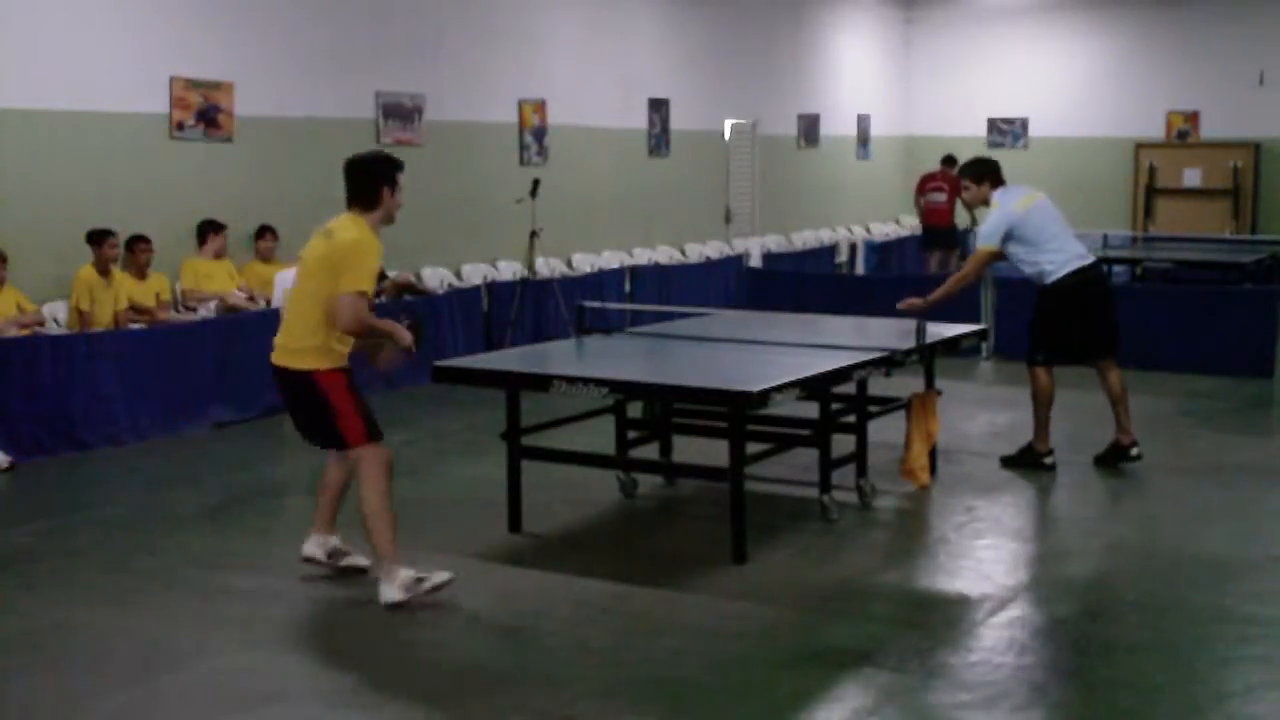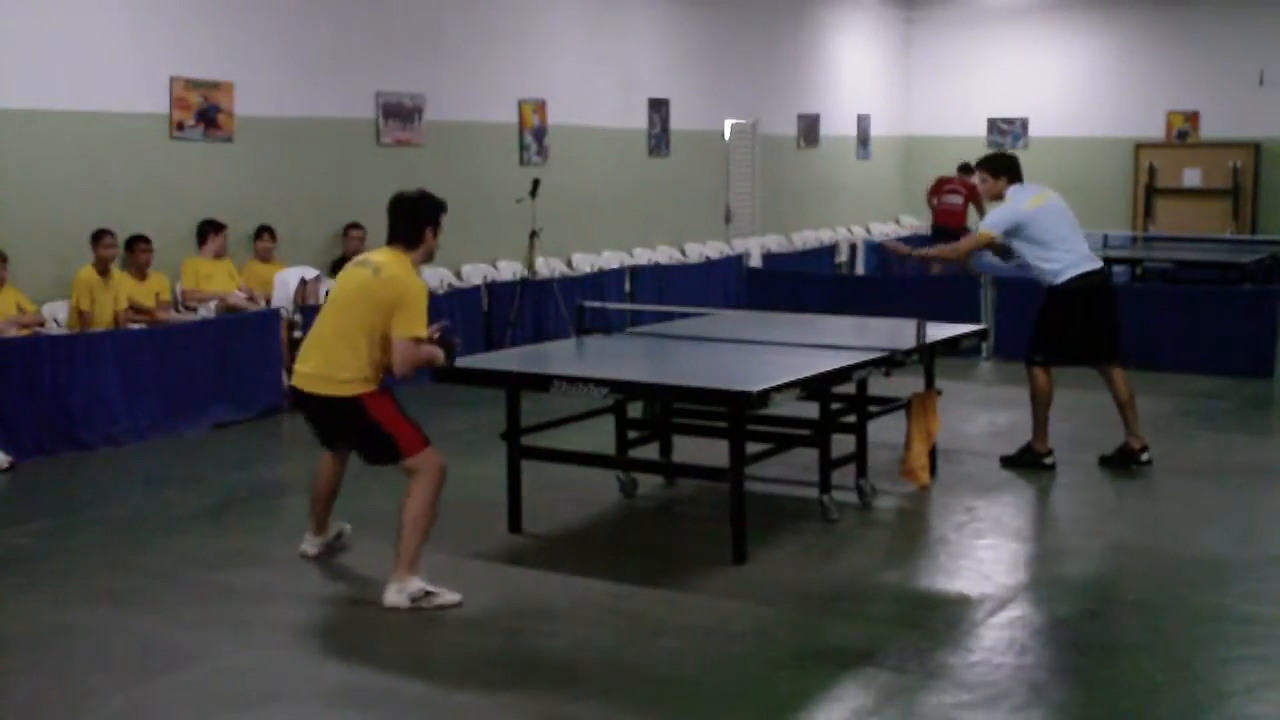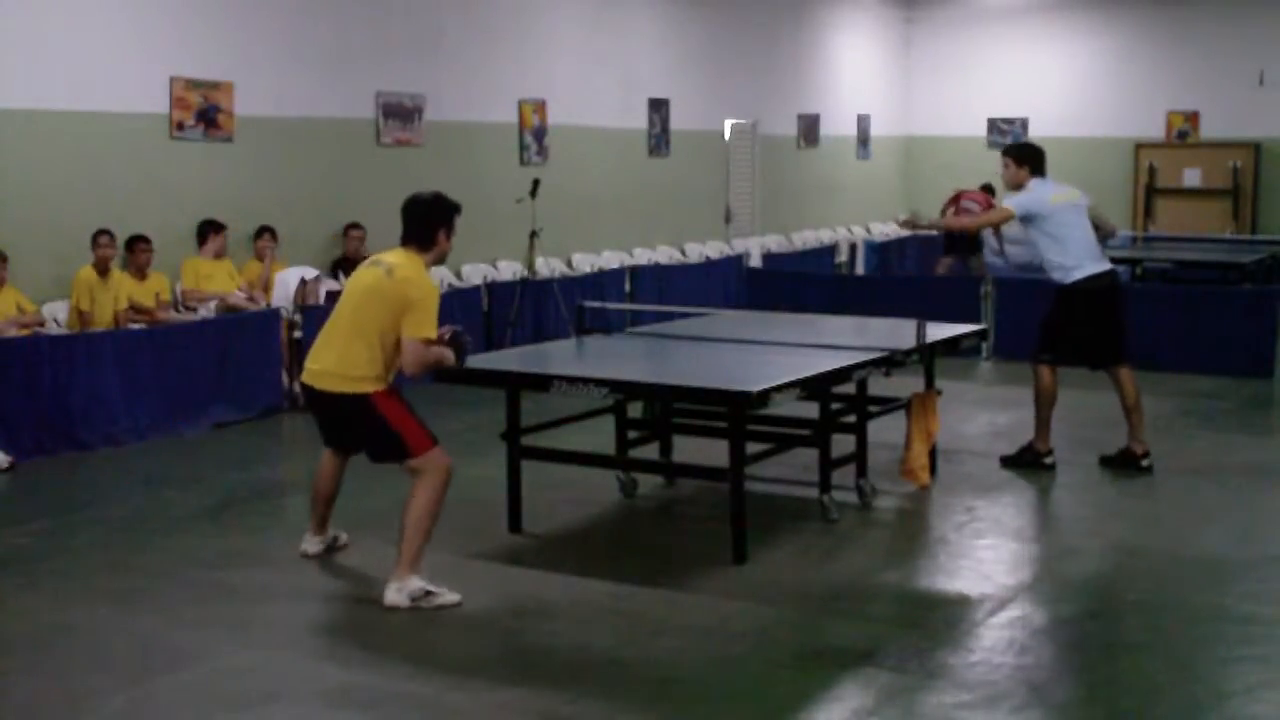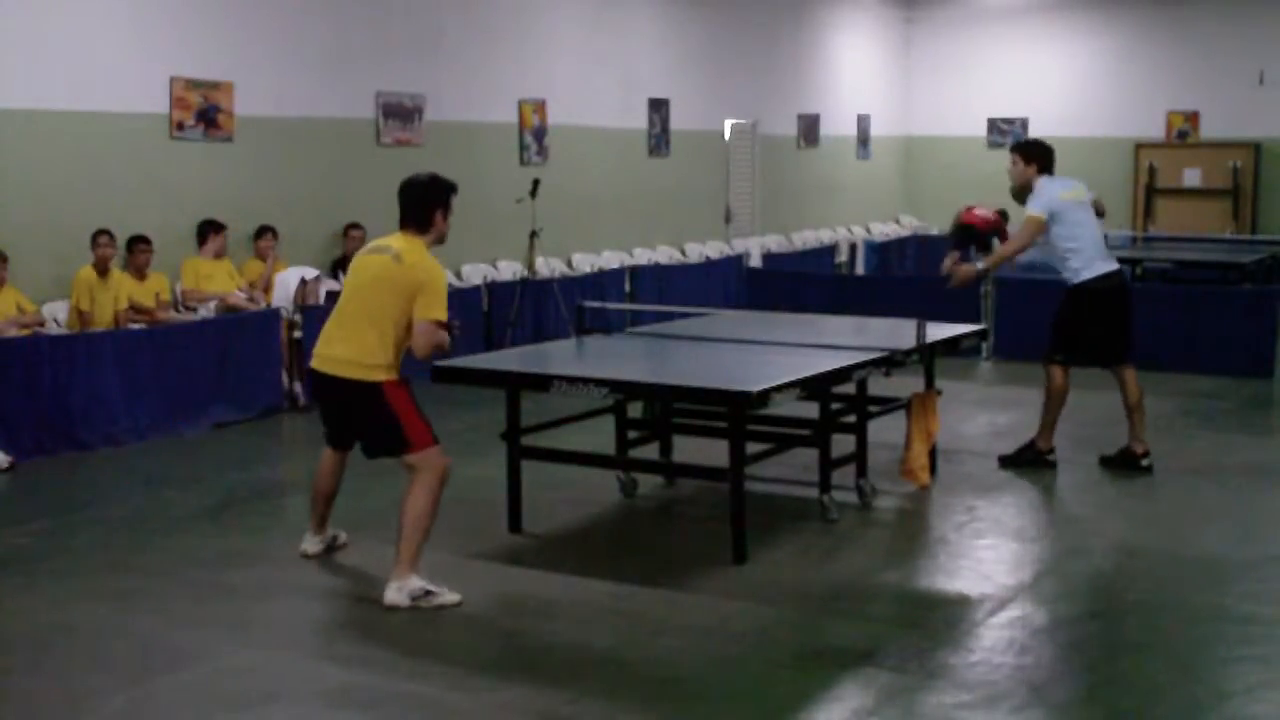
dt=0.2s
person 1, frame 1
left shoulder: (333, 230)
right shoulder: (363, 243)
right elbow: (346, 316)
left wrist: (376, 333)
right wrist: (393, 332)
left hip: (292, 358)
right hip: (313, 364)
left knee: (349, 446)
right knee: (375, 460)
left ankle: (322, 540)
right ankle: (394, 576)
person 1, frame 2
left shoulder: (364, 263)
right shoulder: (409, 284)
right elbow: (402, 364)
left wrist: (415, 338)
right wrist: (430, 353)
left hip: (306, 382)
right hip: (345, 390)
left knee: (337, 446)
right knee: (429, 467)
left ankle: (317, 535)
right ankle: (403, 583)
person 1, frame 3
left shoulder: (376, 263)
right shoulder: (420, 285)
right elbow: (412, 364)
left wrist: (426, 340)
right wrist: (442, 354)
left hip: (316, 378)
right hip: (356, 388)
left knee: (338, 449)
right knee: (435, 467)
left ankle: (317, 535)
right ankle: (403, 582)
person 1, frame 4
left shoulder: (370, 250)
right shoulder: (428, 270)
right elbow: (422, 346)
left wrist: (426, 328)
right wrist: (443, 338)
left hip: (325, 367)
right hip: (370, 377)
left knee: (336, 448)
right knee: (431, 467)
left ankle: (317, 535)
right ankle: (403, 581)
person 2, frame 1
left shoulder: (998, 216)
right shoulder: (1026, 194)
left elbow: (969, 274)
left wrist: (926, 301)
right wrist: (993, 255)
left hip: (1064, 287)
right hip: (1091, 275)
left knee: (1040, 363)
right knee: (1104, 360)
left ankle: (1041, 449)
right ankle: (1125, 439)
person 2, frame 2
left shoulder: (1009, 210)
right shoulder: (1044, 194)
left elbow: (960, 251)
left wrist: (913, 253)
right wrist: (1009, 248)
left hip: (1070, 289)
right hip: (1097, 279)
left knee: (1039, 363)
right knee: (1109, 363)
left ankle: (1040, 449)
right ankle: (1136, 444)
person 2, frame 3
left shoulder: (1029, 198)
right shoulder: (1069, 191)
left elbow: (978, 222)
right elbow: (1108, 229)
left wrist: (931, 224)
left hip: (1078, 289)
right hip: (1105, 281)
left knee: (1045, 363)
right knee: (1117, 364)
left ankle: (1041, 448)
right ankle: (1138, 449)
person 2, frame 4
left shoulder: (1042, 196)
right shoulder: (1071, 185)
left elbow: (1021, 241)
right elbow: (1100, 210)
left wrist: (979, 267)
left hip: (1088, 288)
right hip: (1112, 280)
left knee: (1057, 363)
right knee: (1121, 365)
left ankle: (1042, 447)
right ankle: (1137, 449)
